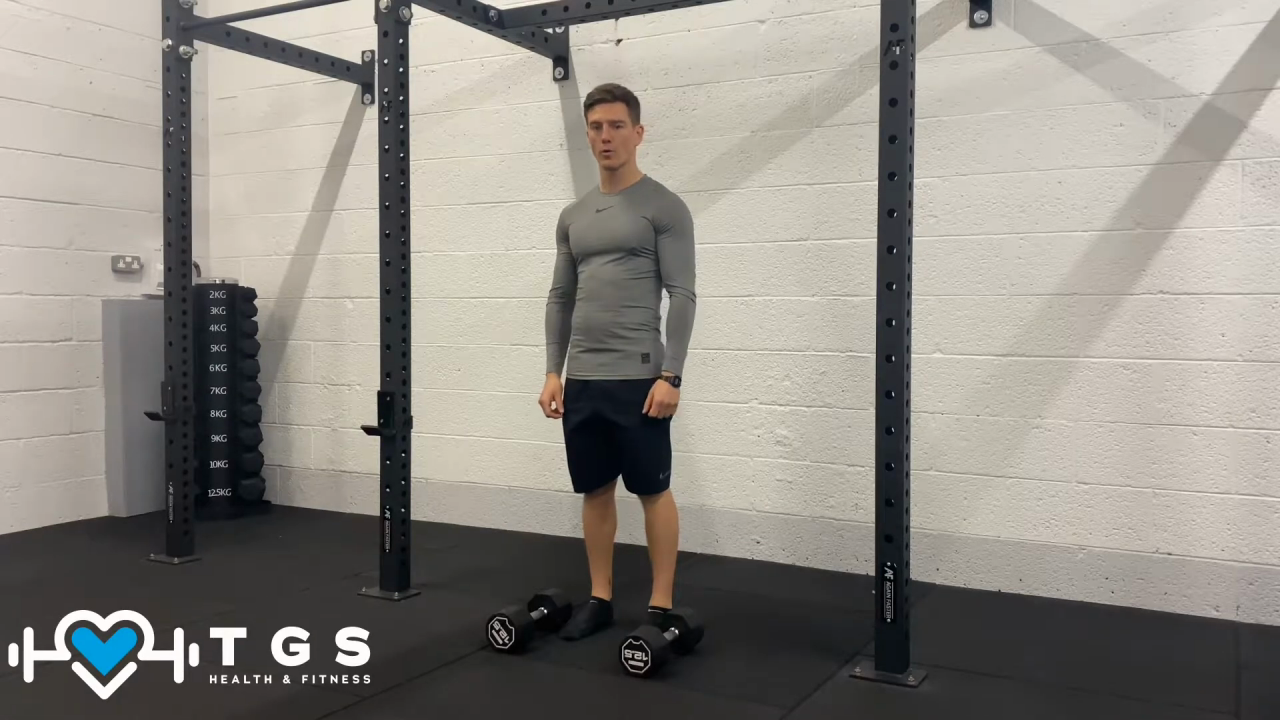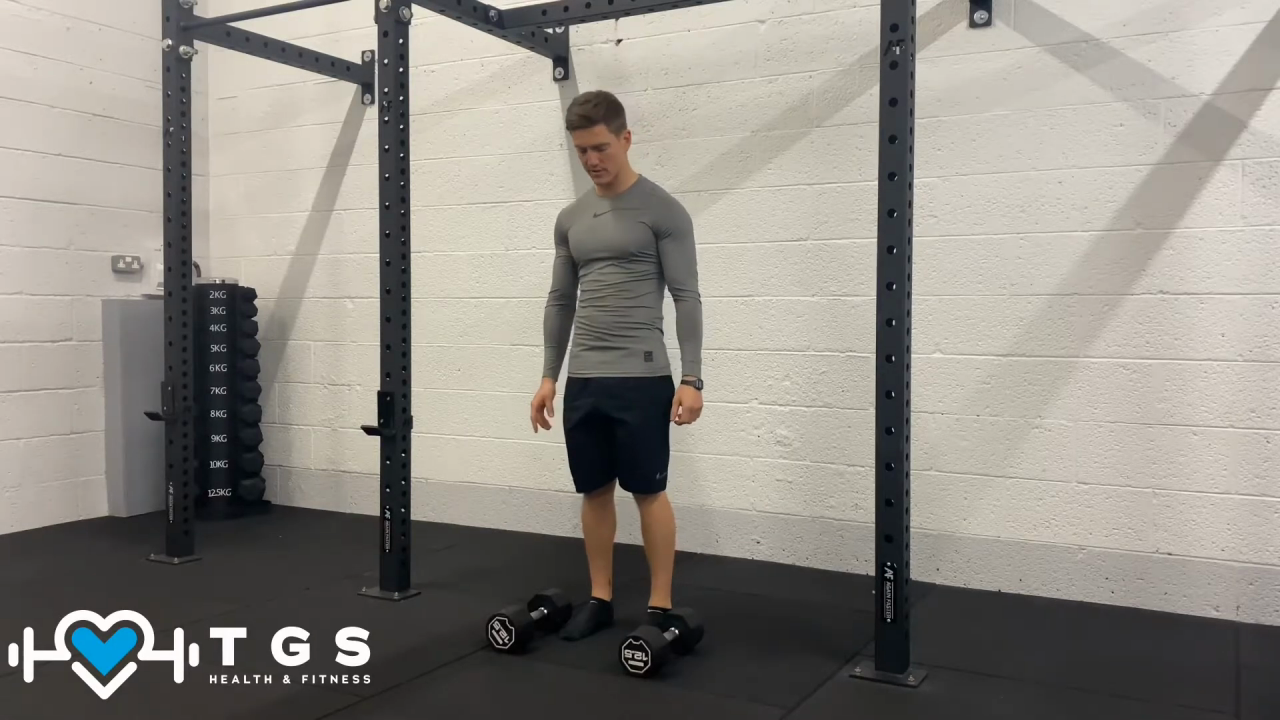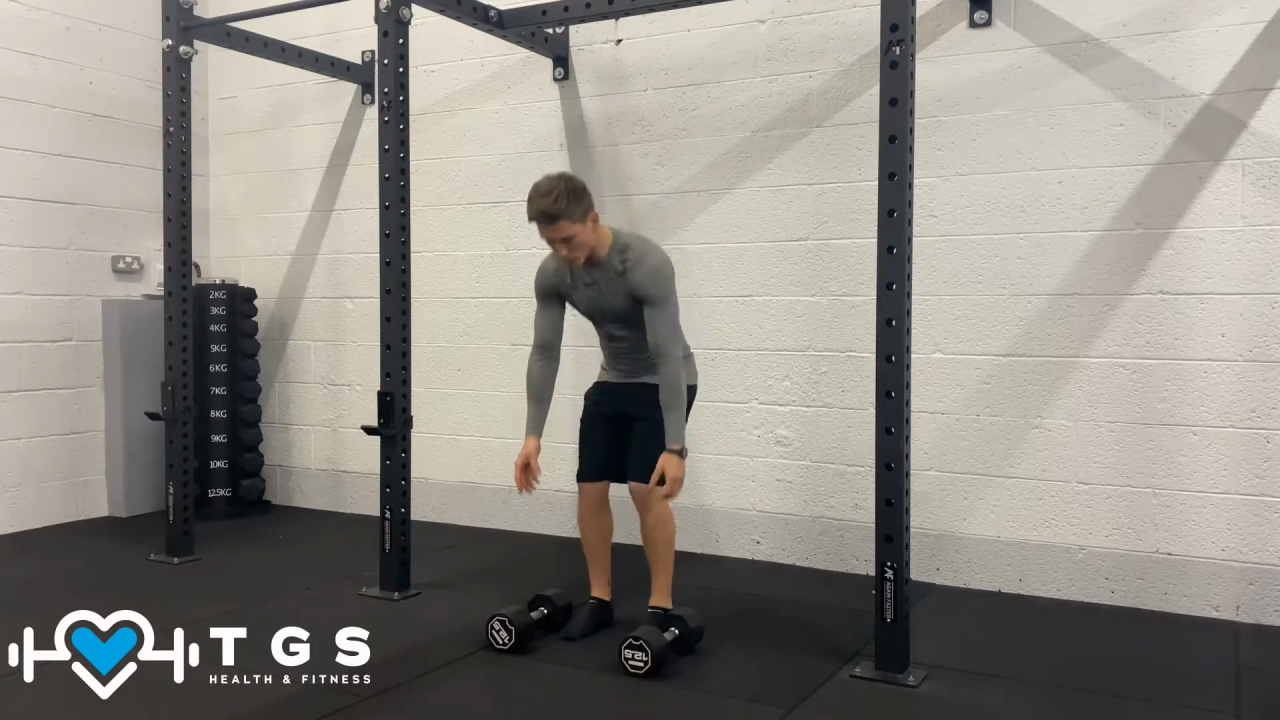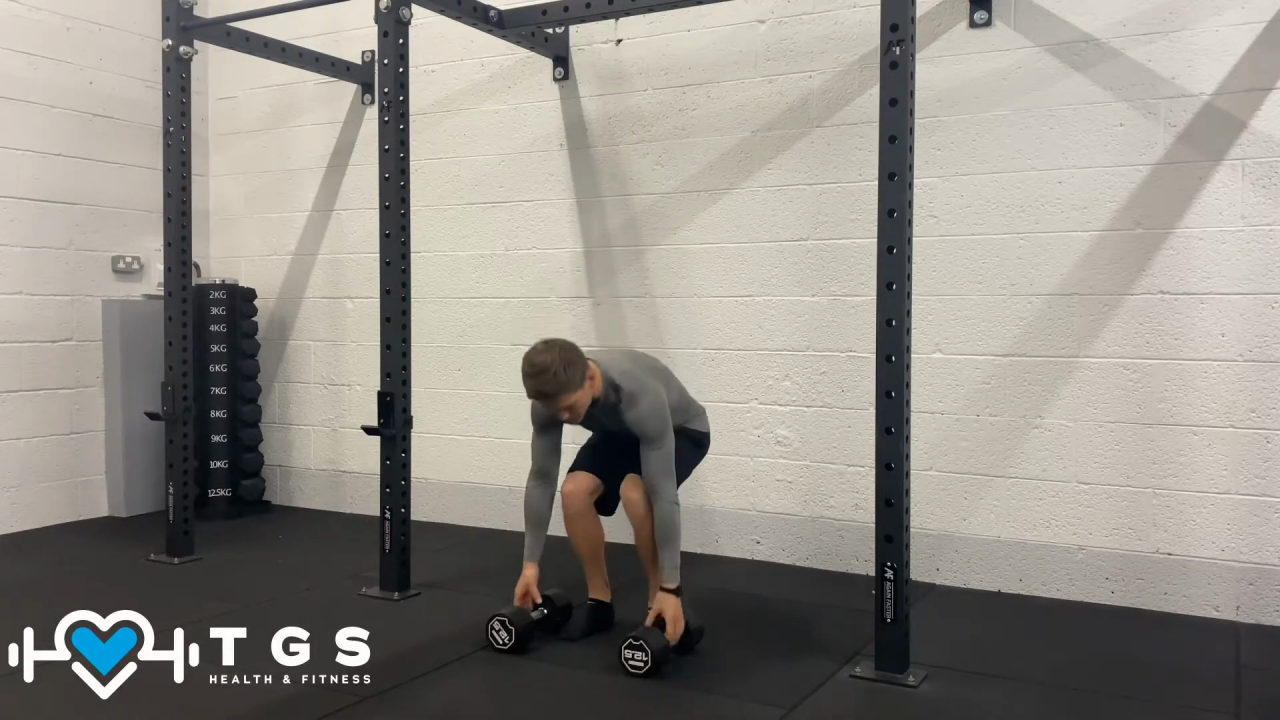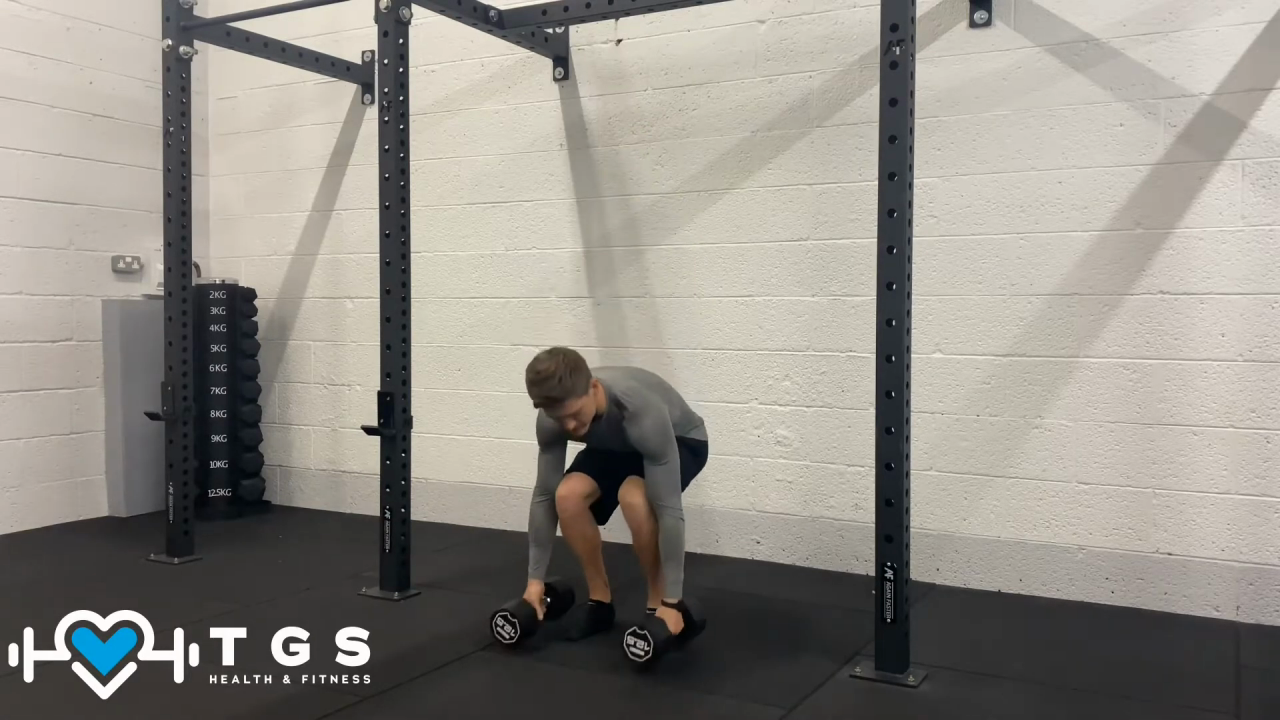
dt=0.4s
person 1, frame 1
left shoulder: (664, 207)
right shoulder: (573, 215)
left elbow: (682, 296)
right elbow: (560, 298)
left wrist: (670, 375)
right wrist: (553, 371)
left hip: (639, 378)
right hip: (582, 380)
left knee: (652, 491)
right knee: (595, 491)
left ankle: (661, 606)
right ankle: (600, 598)
person 1, frame 2
left shoulder: (662, 209)
right shoulder: (570, 218)
left elbow: (686, 297)
right elbow: (560, 301)
left wrist: (691, 378)
right wrist: (549, 375)
left hip: (641, 376)
right hip: (583, 378)
left knee: (648, 491)
right knee: (594, 491)
left ankle: (660, 606)
right ankle: (600, 599)
person 1, frame 3
left shoulder: (647, 265)
right shoulder: (552, 273)
left elbow: (668, 357)
right elbow: (544, 353)
left wrist: (674, 448)
right wrist: (533, 436)
left hip: (661, 384)
right hip: (613, 382)
left knee: (644, 489)
right knee: (590, 486)
left ankle: (661, 607)
right ankle: (600, 599)
person 1, frame 4
left shoulder: (641, 398)
right shoulder: (551, 400)
left elbow: (663, 494)
right elbow: (541, 479)
left wrist: (670, 587)
right wrist: (531, 563)
left hip: (681, 431)
right hip: (619, 433)
left knee: (635, 497)
right knee: (574, 492)
left ankle: (658, 609)
right ankle: (599, 600)
person 1, frame 5
left shoulder: (644, 414)
right shoulder: (552, 419)
left elbow: (668, 510)
right elbow: (545, 495)
left wrist: (671, 602)
right wrist: (535, 579)
left hip: (681, 441)
left knee: (634, 499)
right knee: (568, 496)
left ankle: (658, 605)
right ankle: (599, 601)
